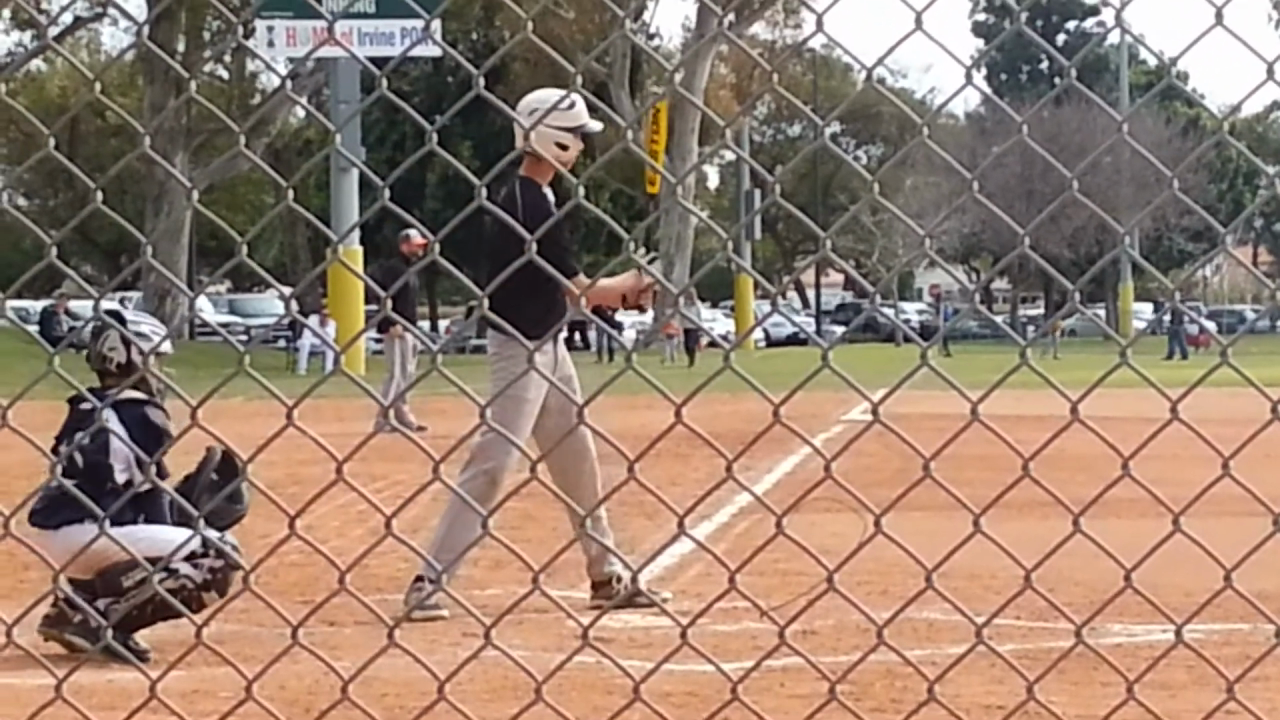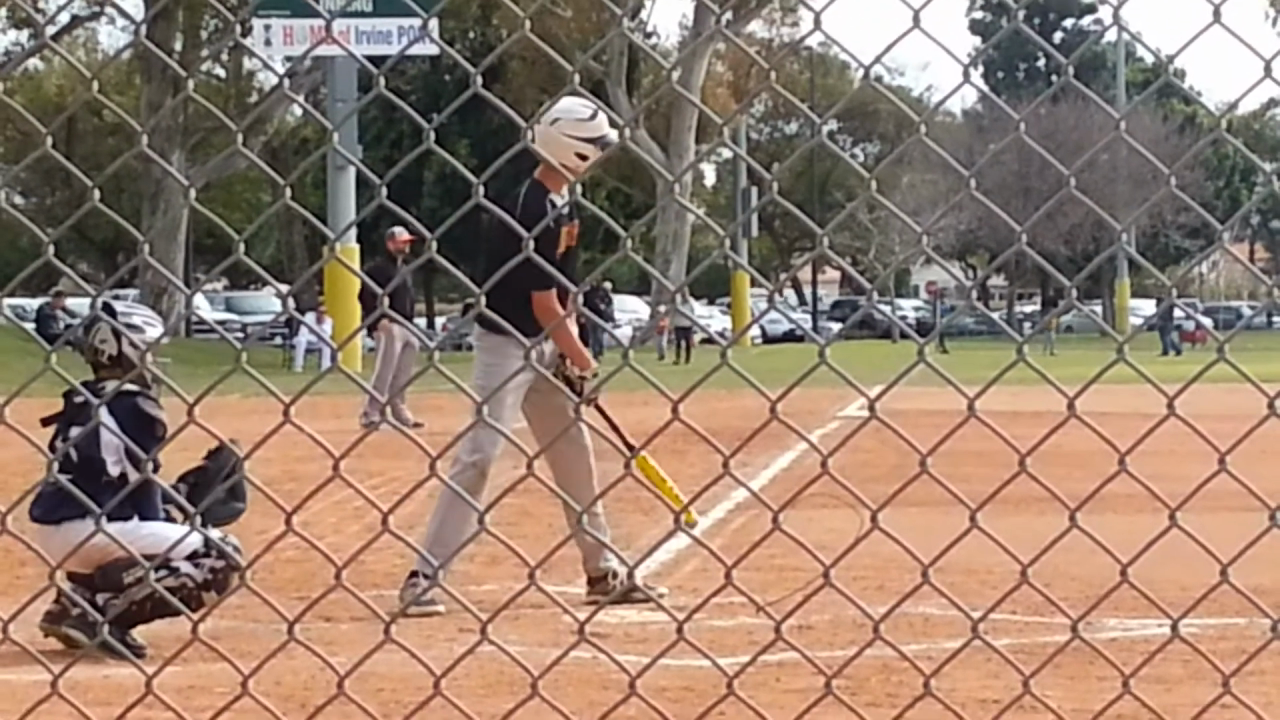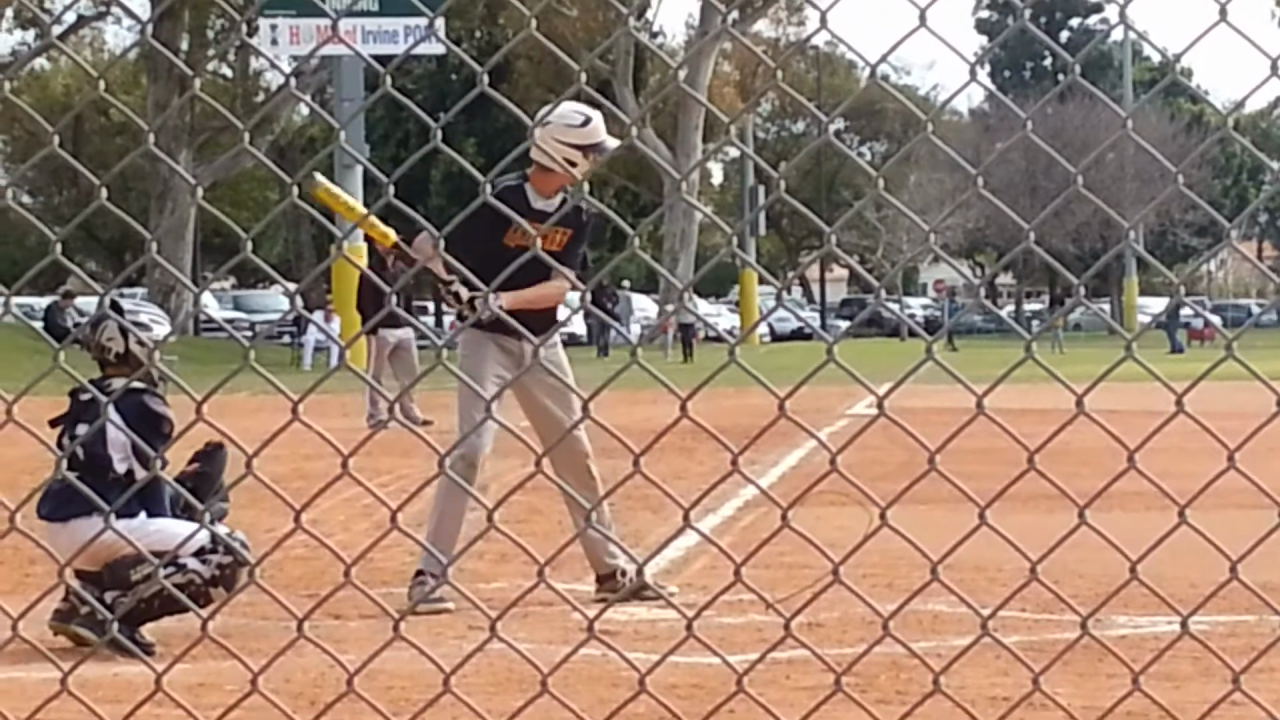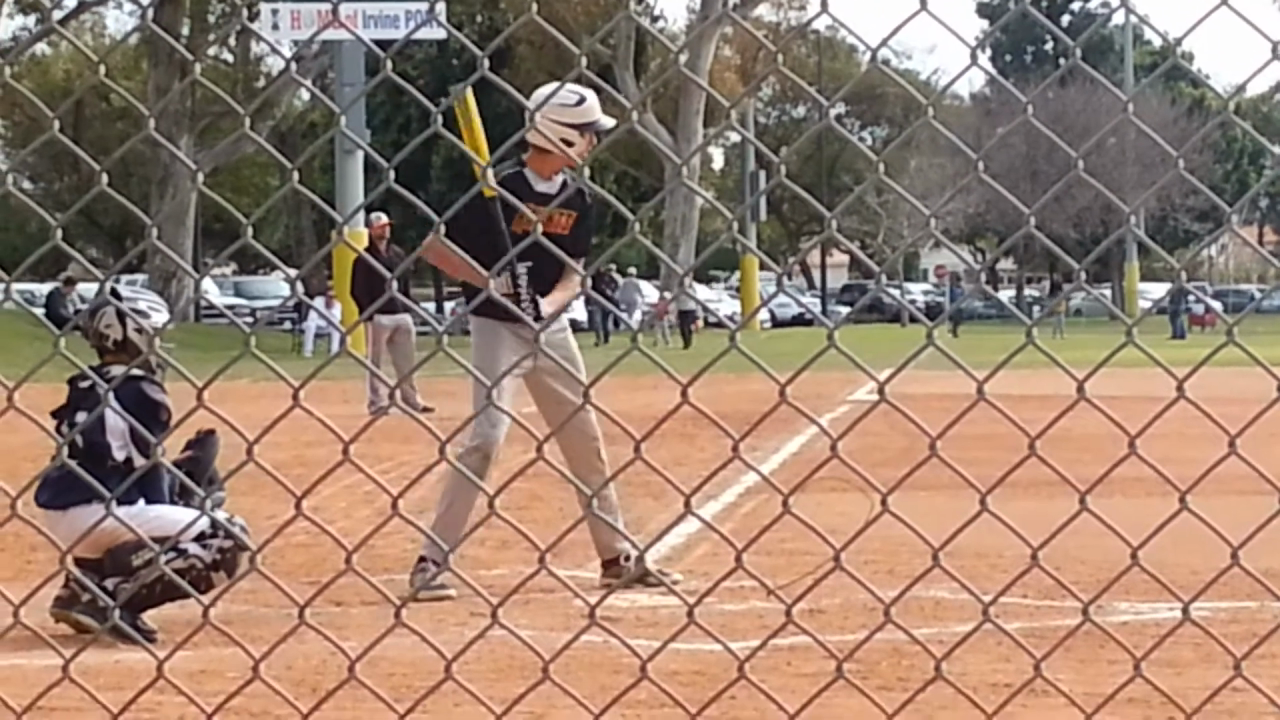
dt=0.4s
person 1, frame 1
left shoulder: (528, 196)
right shoulder: (532, 207)
right elbow: (583, 293)
left wrist: (618, 287)
right wrist: (635, 280)
left hip: (547, 344)
right hip: (519, 347)
left knee: (579, 458)
right knee: (492, 463)
left ankle: (609, 576)
right ankle: (428, 580)
person 1, frame 2
left shoulder: (566, 203)
right shoulder: (531, 210)
right elbow: (543, 306)
left wrist: (569, 354)
right wrist: (581, 360)
left hip: (547, 345)
right hip: (504, 342)
left knee: (576, 453)
right knee: (478, 456)
left ankle: (604, 571)
right ankle: (422, 575)
person 1, frame 3
left shoulder: (579, 215)
right shoulder: (496, 198)
left elbow: (559, 287)
right elbow: (424, 243)
left wrist: (500, 300)
right wrist: (447, 277)
left hip: (541, 341)
right hip: (486, 340)
left knee: (576, 452)
right knee: (469, 451)
left ankle: (613, 570)
right ankle: (429, 574)
person 1, frame 4
left shoulder: (575, 193)
right shoulder: (499, 187)
left elbow: (572, 273)
right elbow: (434, 248)
left wrist: (548, 306)
right wrist: (491, 283)
left hip: (551, 329)
right hip: (499, 329)
left knee: (585, 439)
right knee: (484, 440)
left ankle: (619, 557)
right ankle: (431, 561)
person 2, frame 1
left shoulder: (87, 408)
right shoulder: (137, 414)
right elbow: (148, 496)
left wrist: (186, 498)
left hip: (58, 534)
right hip: (83, 534)
right knee: (219, 552)
left ankle: (76, 607)
right ankle: (101, 618)
person 2, frame 2
left shoulder: (84, 401)
right shoulder: (132, 406)
right elbow: (142, 489)
left wrist: (181, 490)
right wrist: (161, 543)
left hip: (58, 530)
right hip: (85, 529)
right knee: (221, 555)
left ankle: (77, 601)
right ankle: (101, 613)
person 2, frame 3
left shoulder: (89, 399)
right shoulder: (139, 403)
right elbow: (149, 489)
left wrist: (183, 490)
left hip: (67, 527)
right hip: (94, 527)
right knee: (228, 551)
left ankle: (84, 600)
right ankle: (110, 611)
person 2, frame 4
left shoulder: (88, 386)
right shoulder: (138, 391)
right elbow: (149, 475)
left wrist: (180, 473)
left hip: (65, 514)
right hip: (93, 514)
right knee: (228, 537)
left ankle: (84, 585)
right ankle: (112, 595)
person 3, frame 1
left shoulder: (411, 270)
right shoulder: (393, 268)
right elbow: (384, 298)
right wrist: (392, 324)
left hip: (408, 330)
right hip: (396, 329)
left knee: (407, 376)
right knee: (398, 374)
left ankle: (403, 417)
right ankle: (383, 419)
person 3, frame 2
left shoulder: (406, 270)
right shoulder: (378, 267)
right elbow: (366, 297)
left wrist: (411, 326)
right wrist: (378, 319)
left hip: (406, 328)
right hip: (388, 327)
left knee: (403, 375)
right knee: (383, 373)
left ankle: (400, 414)
right ankle: (370, 416)
person 3, frame 3
left shoulder: (402, 268)
right shoulder: (371, 271)
right elbow: (363, 303)
left wrist: (411, 325)
right wrist: (373, 328)
left hip: (403, 329)
right hip: (381, 330)
left knee: (409, 373)
right knee: (376, 375)
left ankle: (410, 413)
right ankle: (376, 417)
person 3, frame 4
left shoulder: (398, 253)
right shoulder: (365, 257)
right elbow: (357, 290)
left wrist: (409, 311)
right wrist: (368, 313)
left hip: (401, 314)
right hip: (378, 316)
left knee: (406, 360)
right knee: (375, 361)
left ankle: (411, 399)
right ankle: (378, 402)
